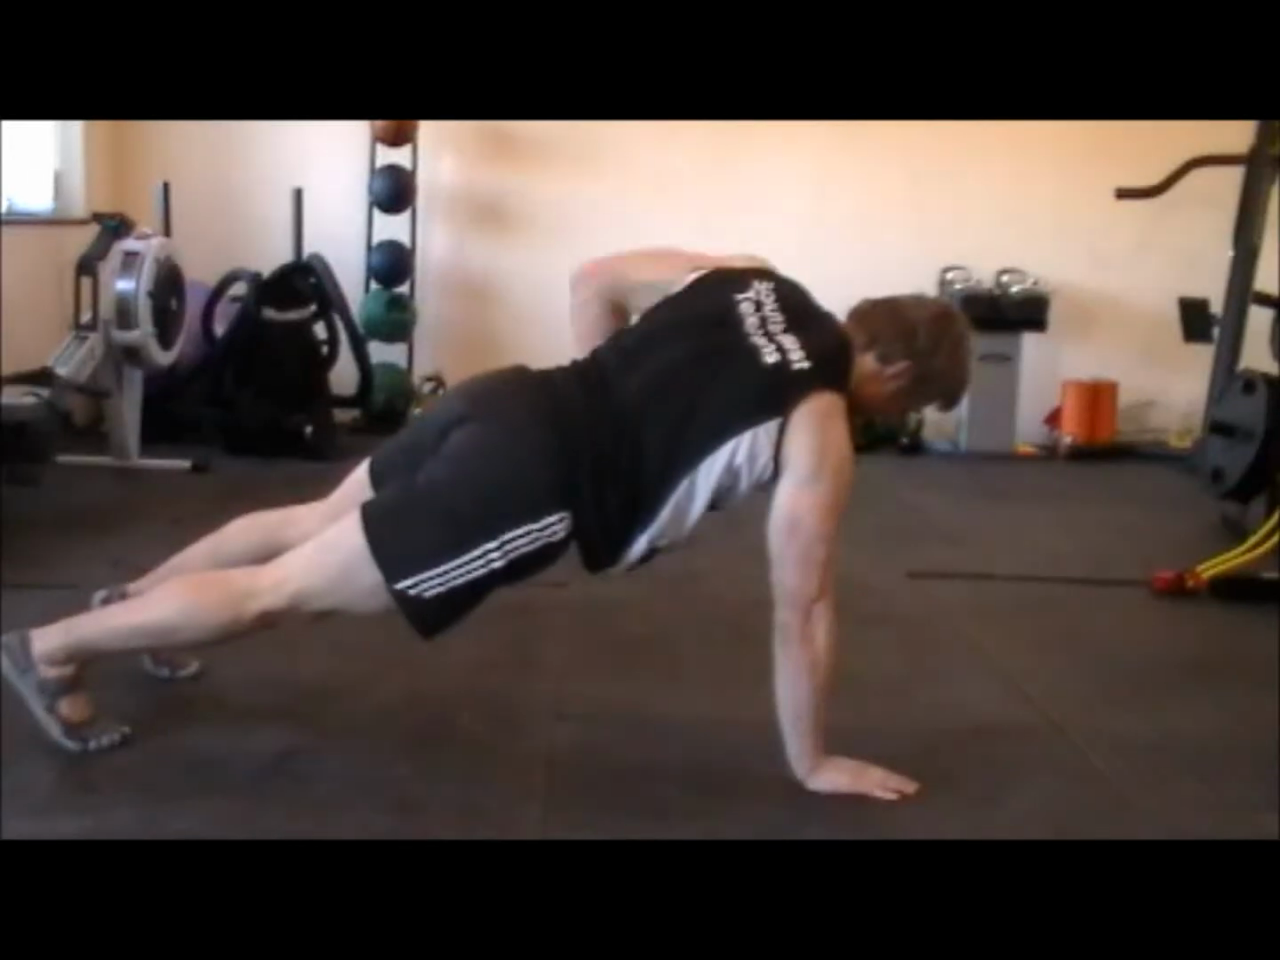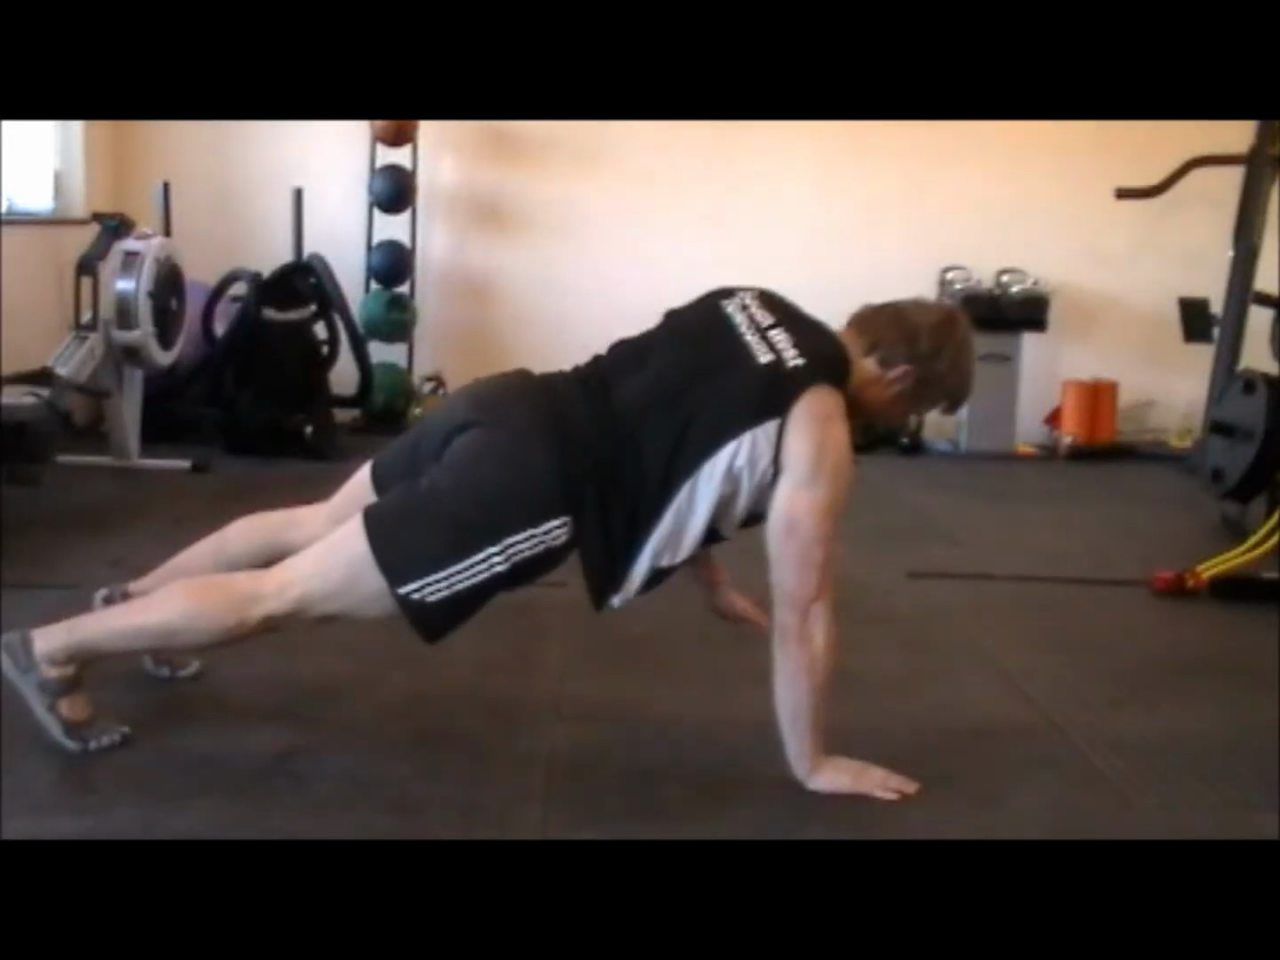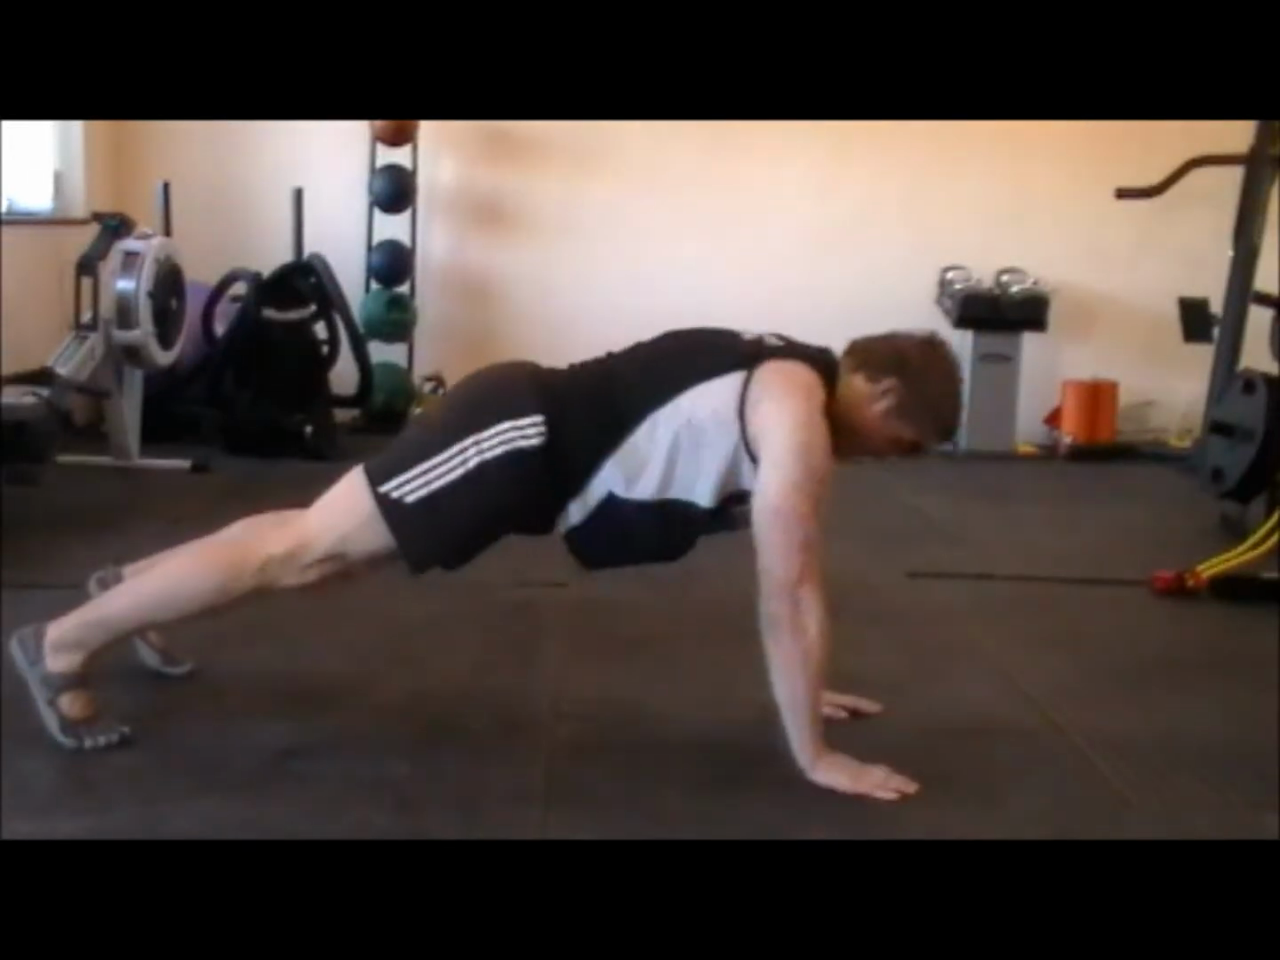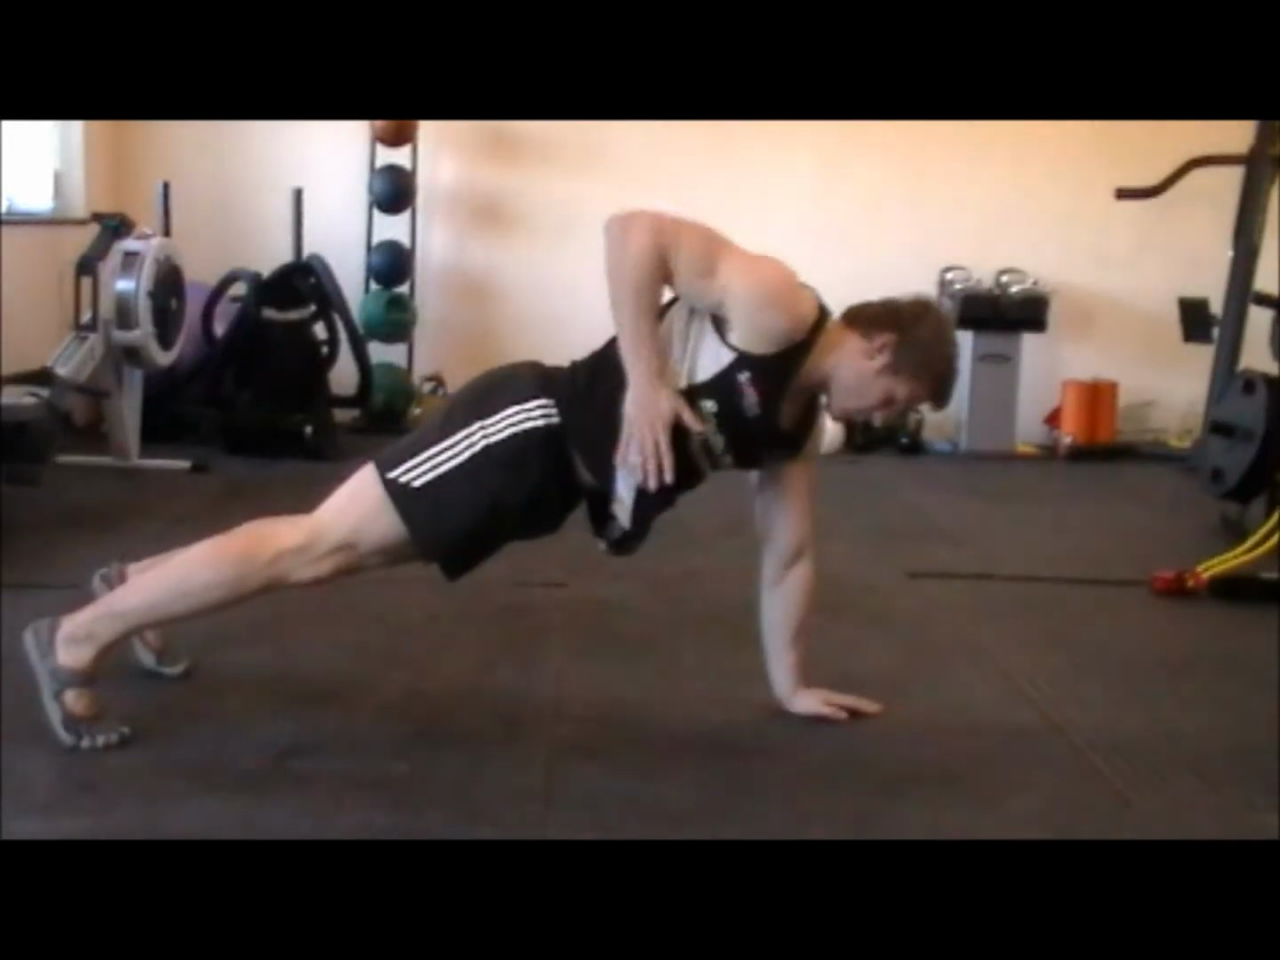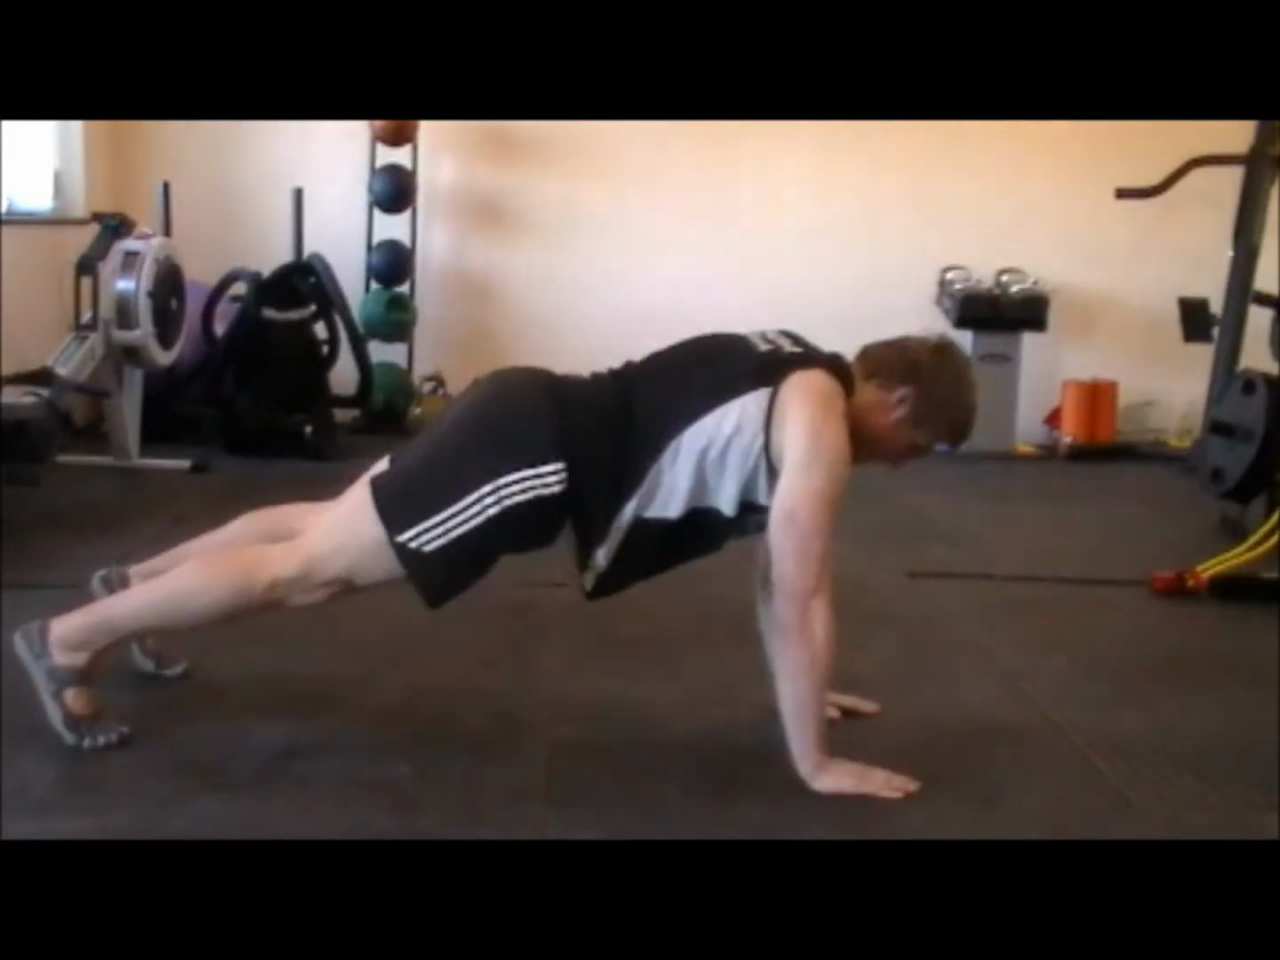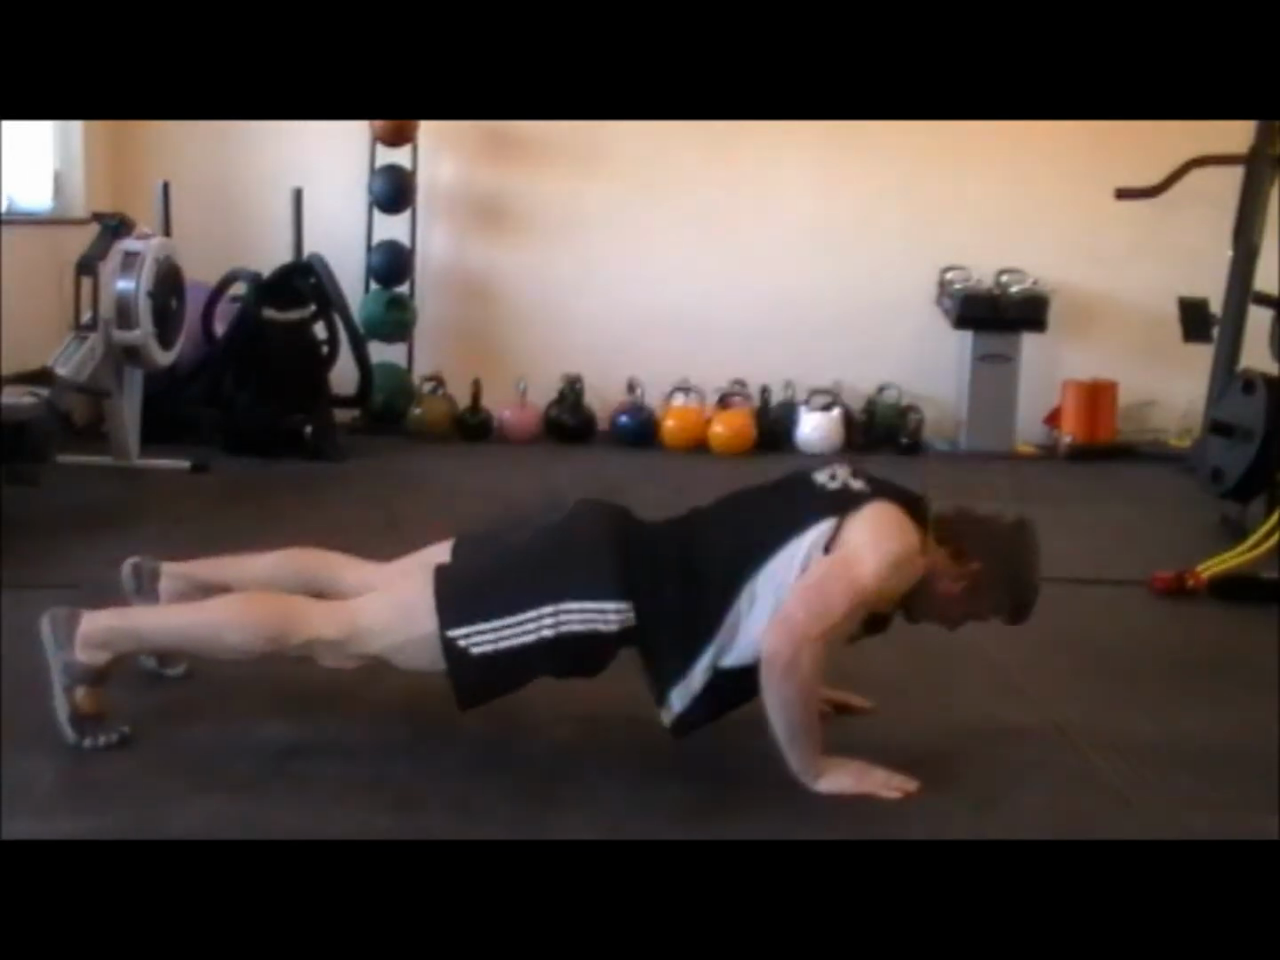
dt=0.7s
person 1, frame 1
left shoulder: (755, 279)
right shoulder: (820, 423)
left elbow: (593, 282)
right elbow: (802, 606)
right wrist: (814, 763)
left hip: (501, 404)
right hip: (526, 484)
left knee: (311, 523)
right knee: (288, 587)
left ankle: (127, 599)
person 1, frame 2
left shoulder: (757, 302)
right shoulder: (821, 427)
right elbow: (803, 611)
left wrist: (708, 573)
right wrist: (812, 763)
left hip: (503, 409)
right hip: (525, 488)
left knee: (314, 525)
right knee: (288, 593)
left ankle: (131, 596)
person 1, frame 3
left shoulder: (795, 403)
right shoulder: (798, 405)
left elbow: (792, 572)
right elbow: (790, 593)
left wrist: (805, 691)
right wrist: (814, 749)
left hip: (534, 456)
right hip: (515, 435)
left knee: (319, 536)
right knee: (303, 551)
left ankle: (127, 582)
person 1, frame 4
left shoulder: (801, 416)
right shoulder: (775, 305)
left elbow: (787, 552)
right elbow: (632, 230)
left wrist: (788, 684)
right wrist: (646, 380)
left hip: (556, 482)
right hip: (526, 430)
left knee: (336, 549)
right knee: (312, 547)
left ankle: (137, 583)
right ankle: (72, 640)
person 1, frame 5
left shoulder: (802, 387)
right shoulder: (821, 421)
left elbow: (775, 556)
right elbow: (802, 598)
left wrist: (799, 690)
right wrist: (816, 762)
left hip: (535, 423)
right hip: (533, 454)
left knee: (325, 527)
right knee: (306, 568)
left ankle: (133, 580)
right ankle: (65, 642)
person 1, frame 6
left shoulder: (867, 510)
right shoulder: (895, 546)
right elbow: (786, 648)
left wrist: (803, 691)
right wrist: (815, 767)
left hip: (598, 550)
right hip: (597, 590)
left knee: (360, 578)
right knee: (340, 633)
left ankle: (167, 581)
right ankle: (92, 639)
